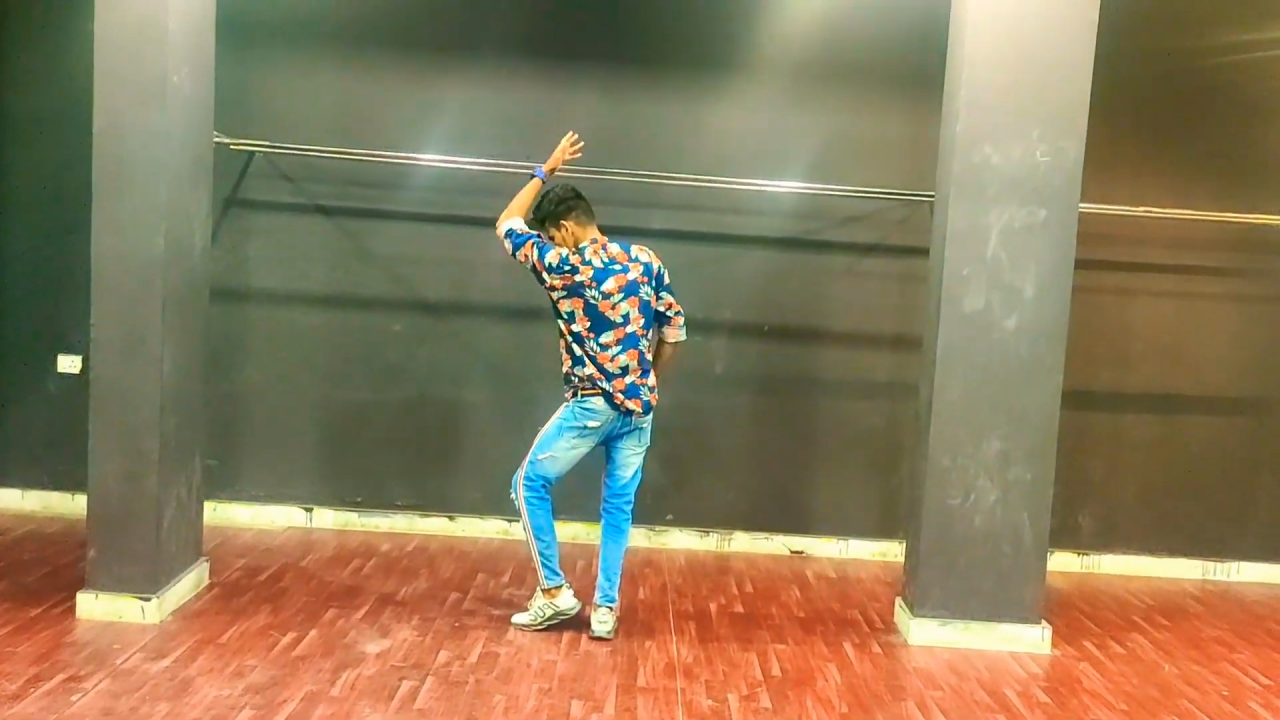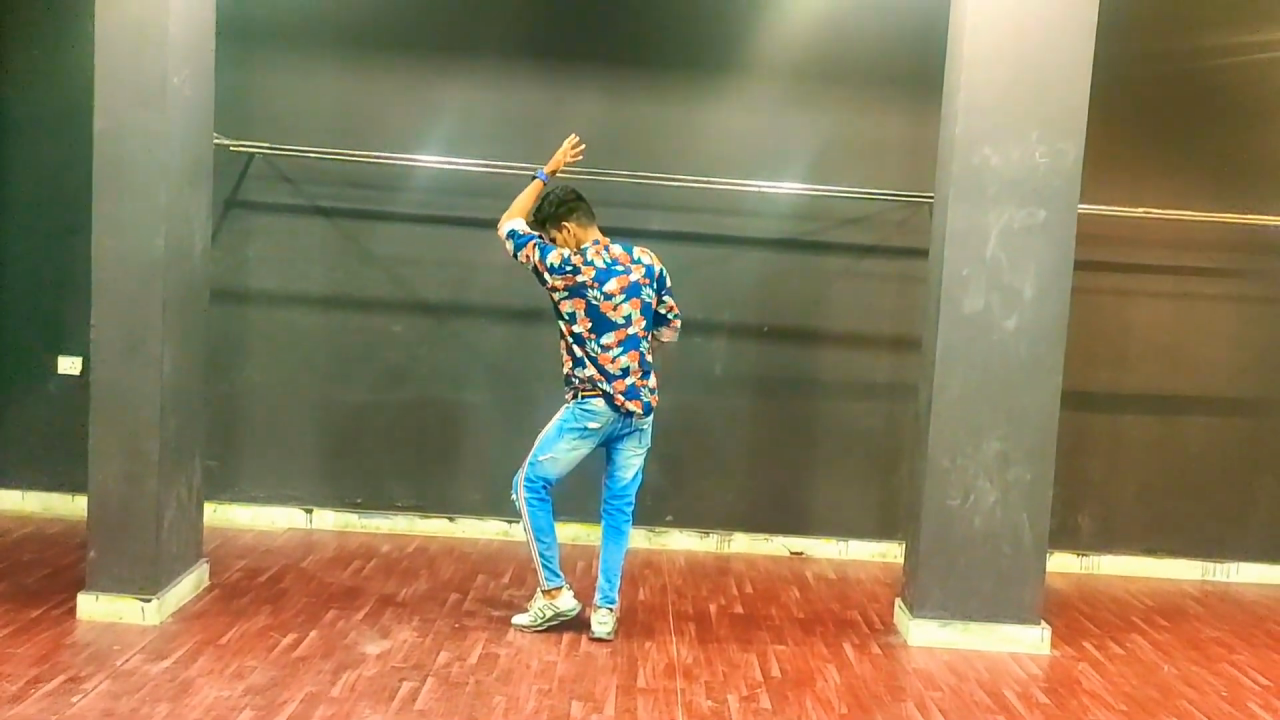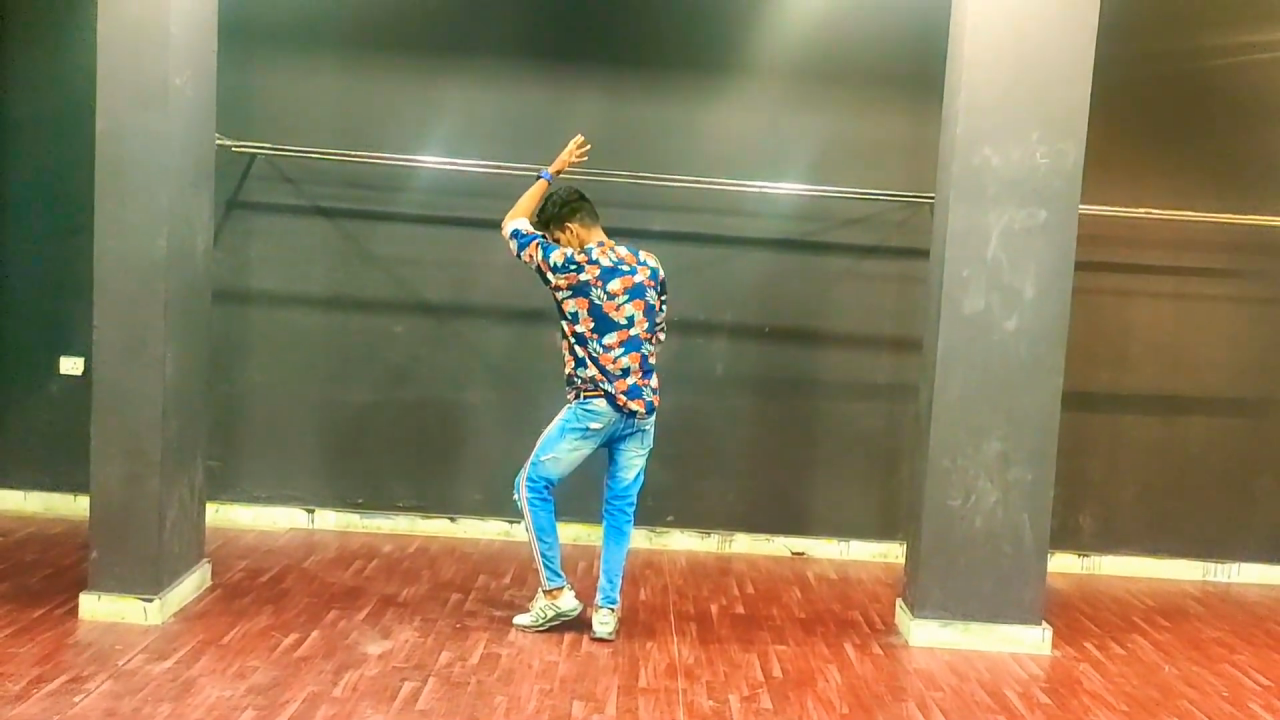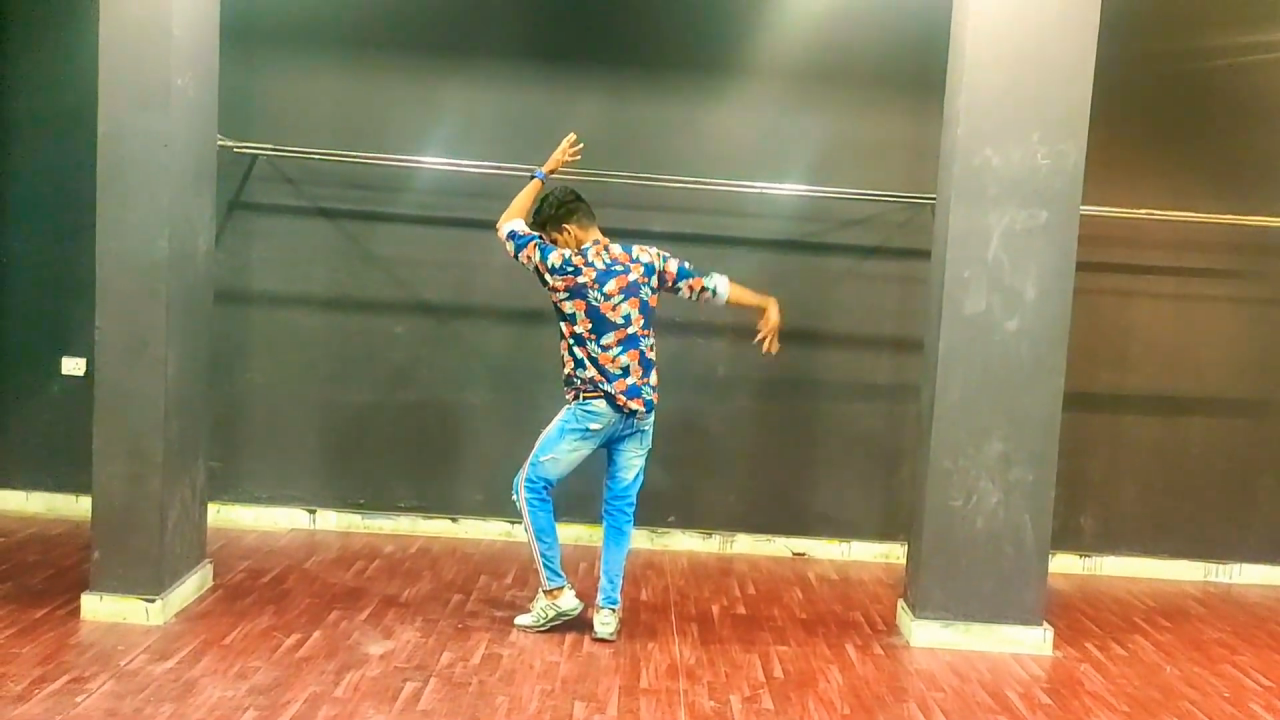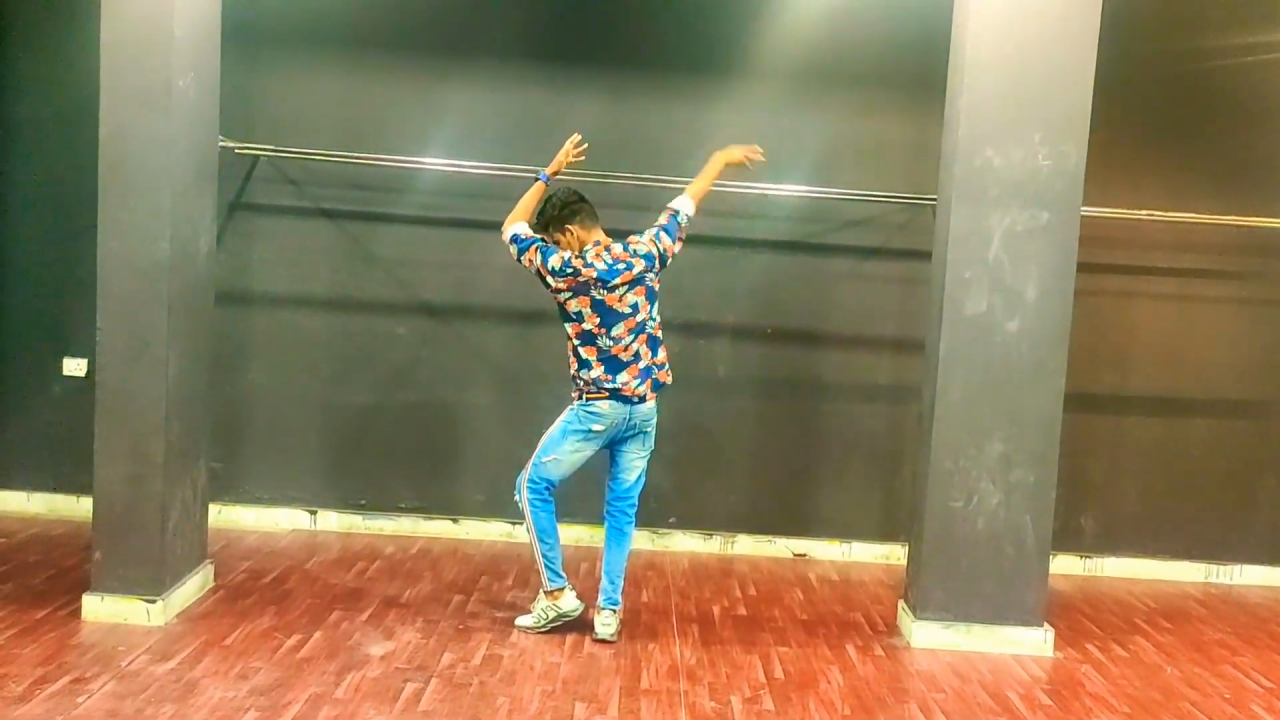
dt=0.4s
person 1, frame 1
left shoulder: (562, 266)
right shoulder: (646, 260)
left elbow: (508, 225)
right elbow: (673, 331)
left wrist: (546, 170)
left hip: (591, 405)
right hip: (640, 407)
left knee: (530, 483)
right knee: (619, 506)
left ankle: (555, 592)
right ankle: (605, 609)
person 1, frame 2
left shoulder: (564, 266)
right shoulder: (647, 262)
left elbow: (509, 226)
right elbow: (669, 330)
left wrist: (548, 172)
left hip: (591, 406)
right hip: (641, 407)
left knee: (531, 485)
right knee: (620, 507)
left ankle: (555, 594)
right ankle: (606, 610)
person 1, frame 3
left shoulder: (566, 266)
right shoulder: (650, 267)
left elbow: (513, 225)
left wrist: (552, 172)
left hip: (592, 407)
right hip: (643, 408)
left knee: (533, 485)
right knee: (621, 507)
left ankle: (556, 594)
right ankle: (607, 610)
person 1, frame 4
left shoulder: (561, 266)
right shoulder: (648, 261)
left elbow: (509, 226)
right elbow: (709, 285)
left wrist: (544, 172)
right wrist: (767, 303)
left hip: (591, 408)
right hip: (641, 408)
left knee: (531, 486)
right knee: (620, 508)
left ankle: (556, 594)
right ankle: (608, 610)
person 1, frame 5
left shoulder: (564, 269)
right shoulder: (645, 253)
left elbow: (512, 228)
right elbow: (684, 206)
left wrist: (550, 173)
right wrist: (722, 158)
left hip: (596, 408)
right hip: (643, 409)
left knee: (534, 486)
right knee: (622, 509)
left ankle: (557, 594)
right ankle: (609, 611)
